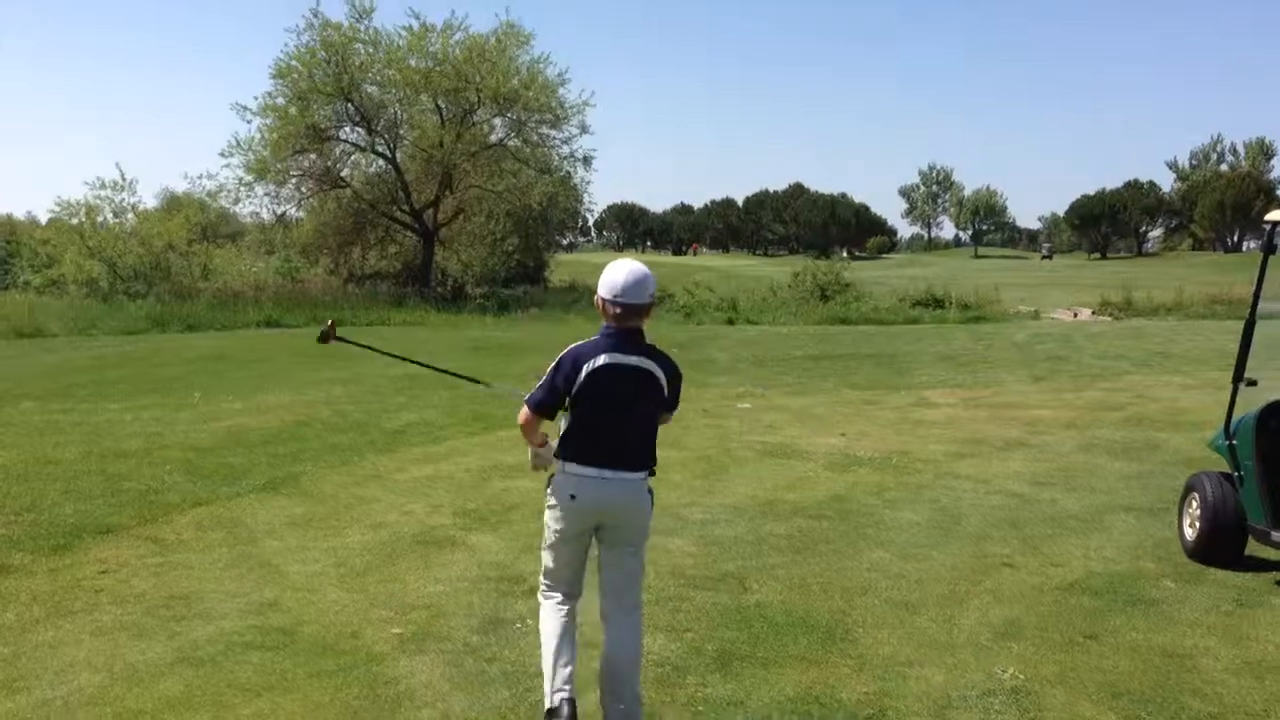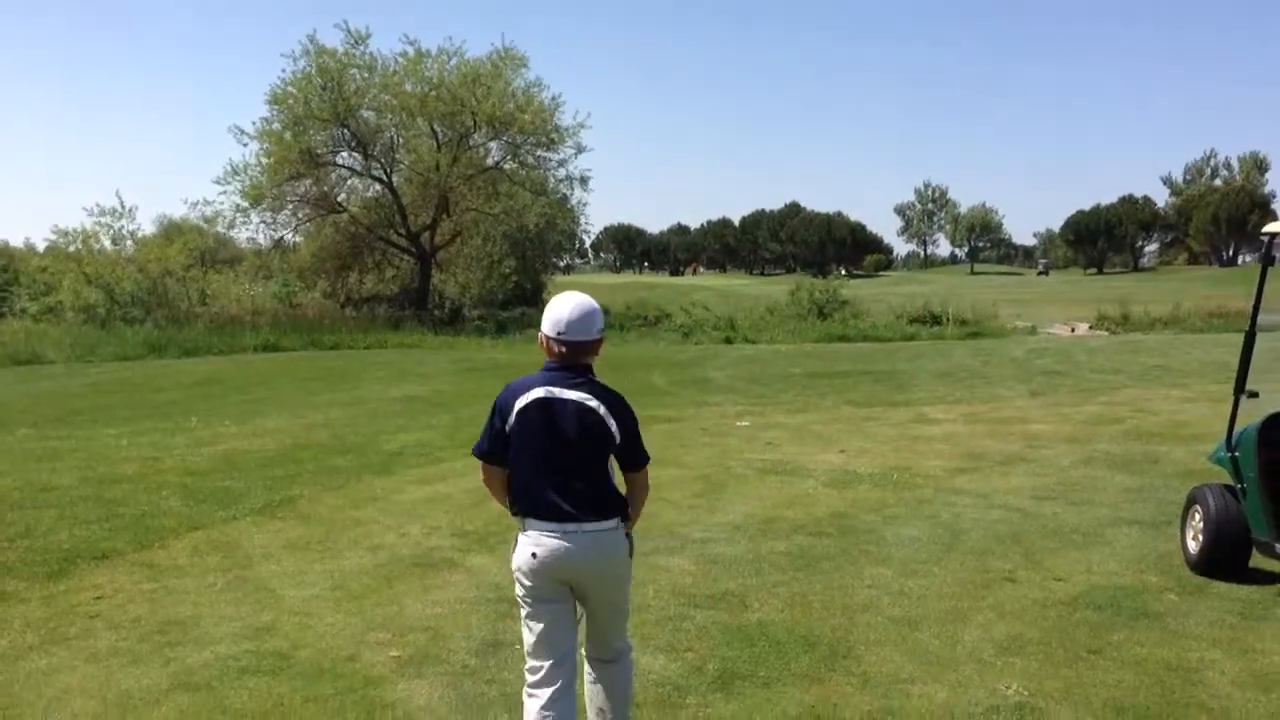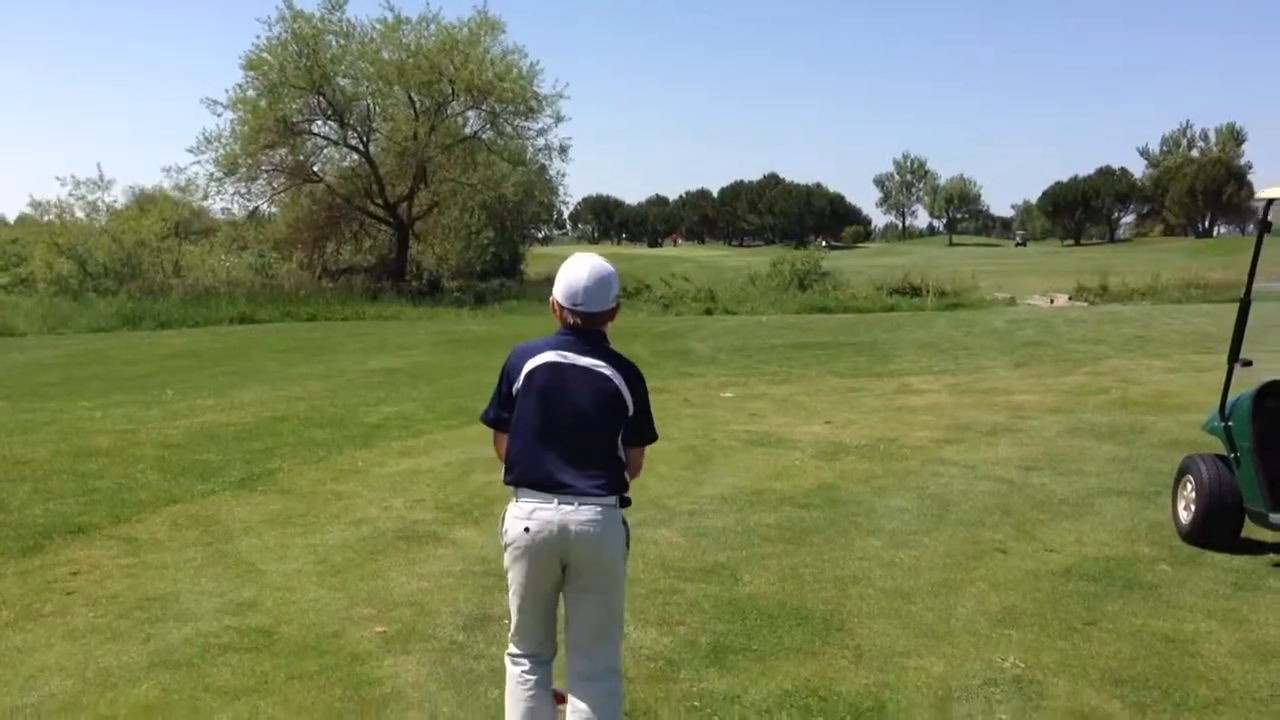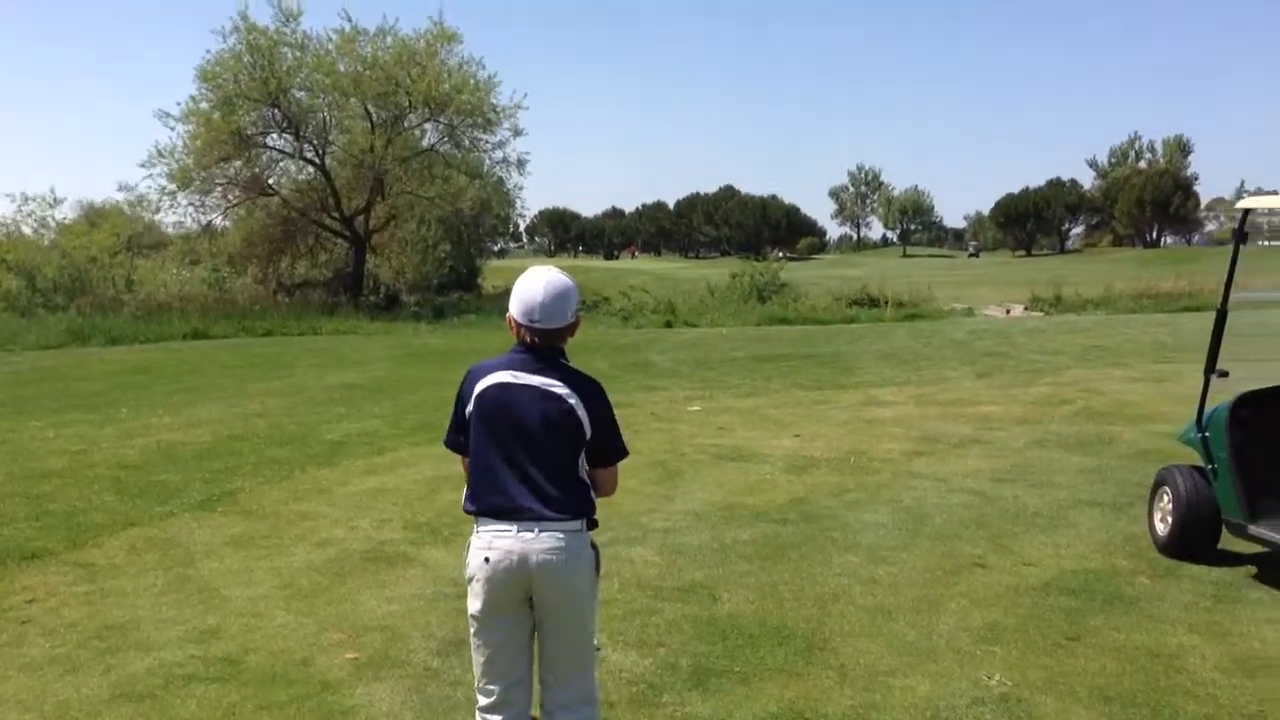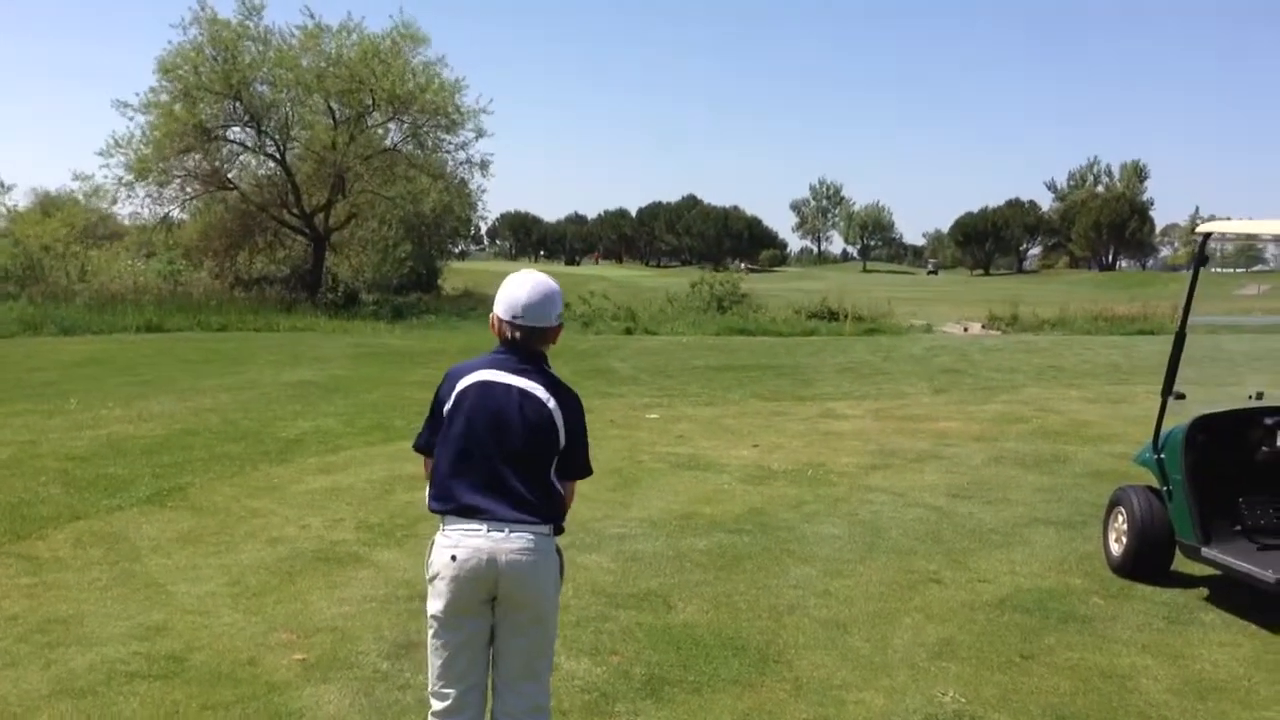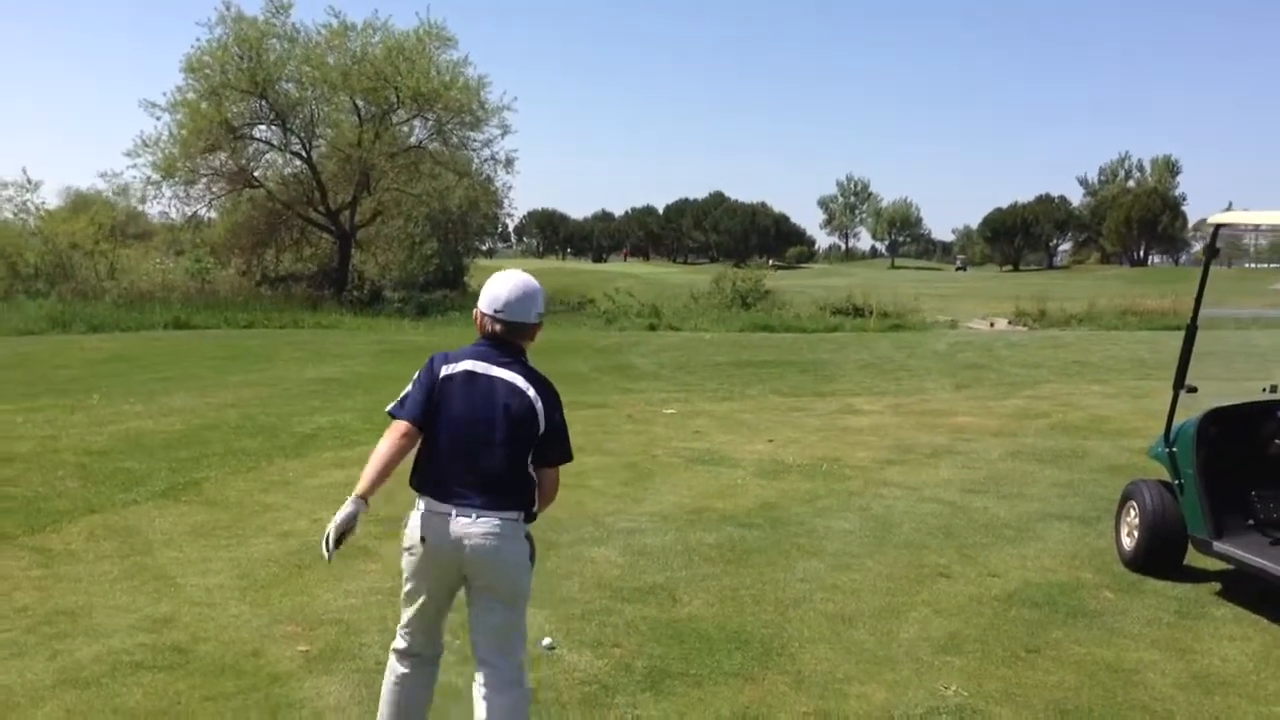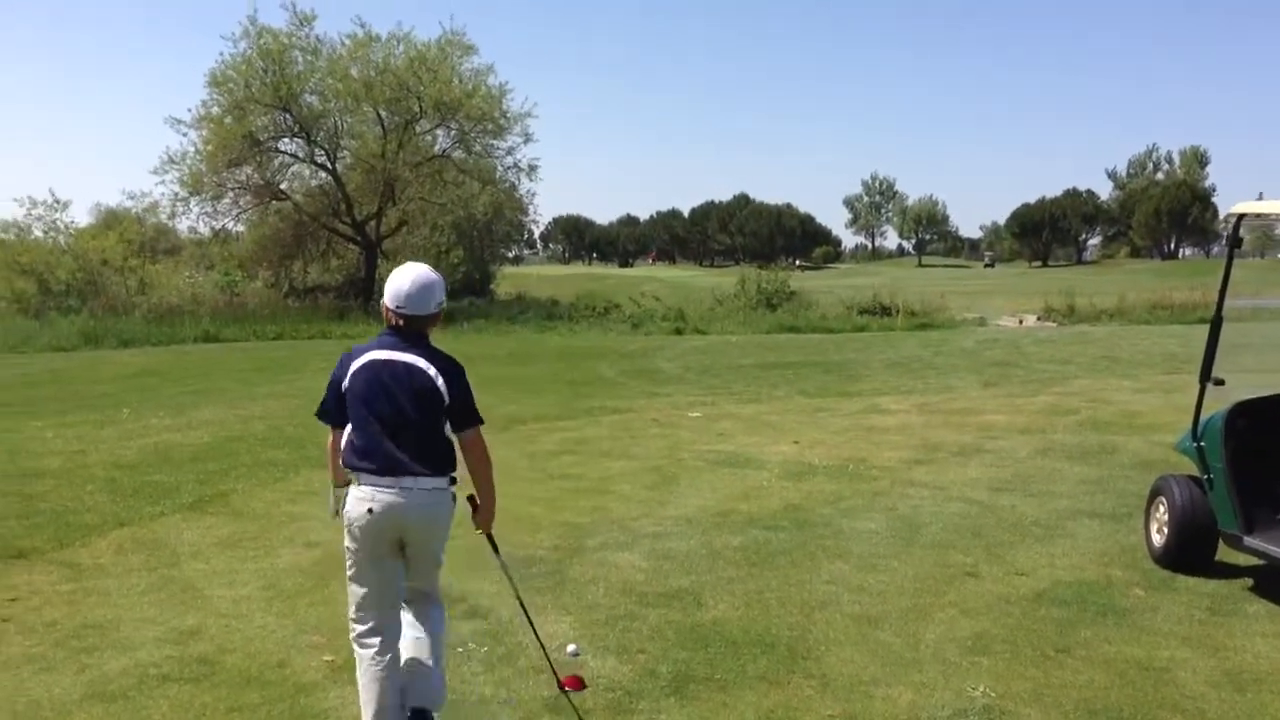
dt=0.5s
person 1, frame 1
left shoulder: (577, 357)
right shoulder: (662, 367)
left elbow: (528, 420)
left wrist: (540, 448)
left hip: (573, 487)
right hip: (631, 494)
left knee: (557, 597)
right knee: (623, 610)
person 1, frame 2
left shoulder: (514, 397)
right shoulder: (611, 403)
left elbow: (491, 473)
right elbow: (638, 483)
right wrist: (624, 528)
left hip: (538, 545)
right hip: (603, 543)
left knee: (546, 674)
right knee: (610, 653)
person 1, frame 3
left shoulder: (523, 360)
right shoulder: (624, 374)
left elbow: (502, 446)
right elbow: (634, 463)
left hip: (530, 516)
right hip: (598, 521)
left knee: (526, 653)
right knee: (595, 665)
person 1, frame 4
left shoulder: (479, 380)
right shoulder: (585, 392)
left elbow: (468, 465)
right elbow: (606, 485)
left hip: (493, 545)
right hip: (564, 547)
person 1, frame 5
left shoulder: (458, 380)
right shoulder: (562, 400)
left elbow: (430, 467)
right elbow: (565, 496)
left hip: (459, 546)
right hip: (530, 552)
person 1, frame 6
left shoulder: (442, 368)
right shoulder: (540, 392)
left elbow: (401, 435)
right elbow: (548, 486)
left wrist: (356, 500)
left hip: (434, 526)
right hip: (501, 536)
left knee: (415, 650)
right knee: (501, 675)
person 1, frame 7
left shoulder: (353, 361)
right shoulder: (446, 370)
left elbow: (336, 437)
right elbow: (472, 444)
left wrist: (339, 490)
right wrist: (487, 501)
left hip: (369, 498)
right hip: (430, 500)
left knee: (373, 625)
right knee: (423, 602)
